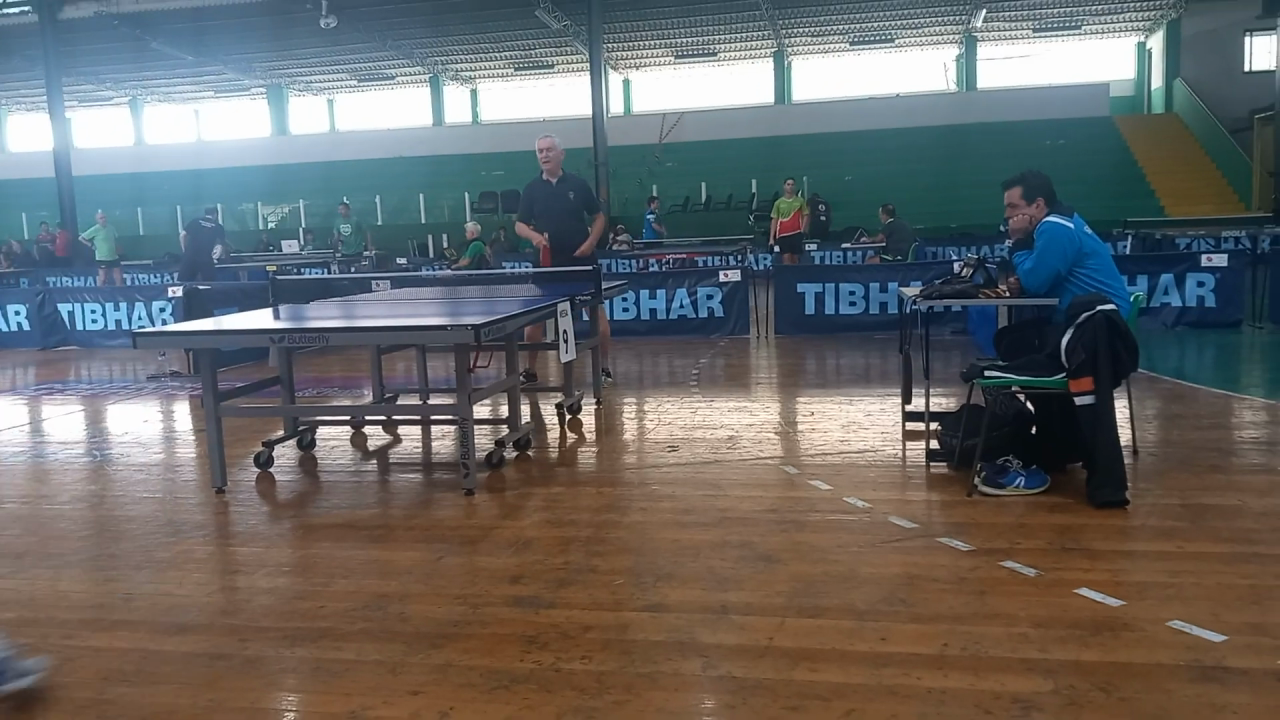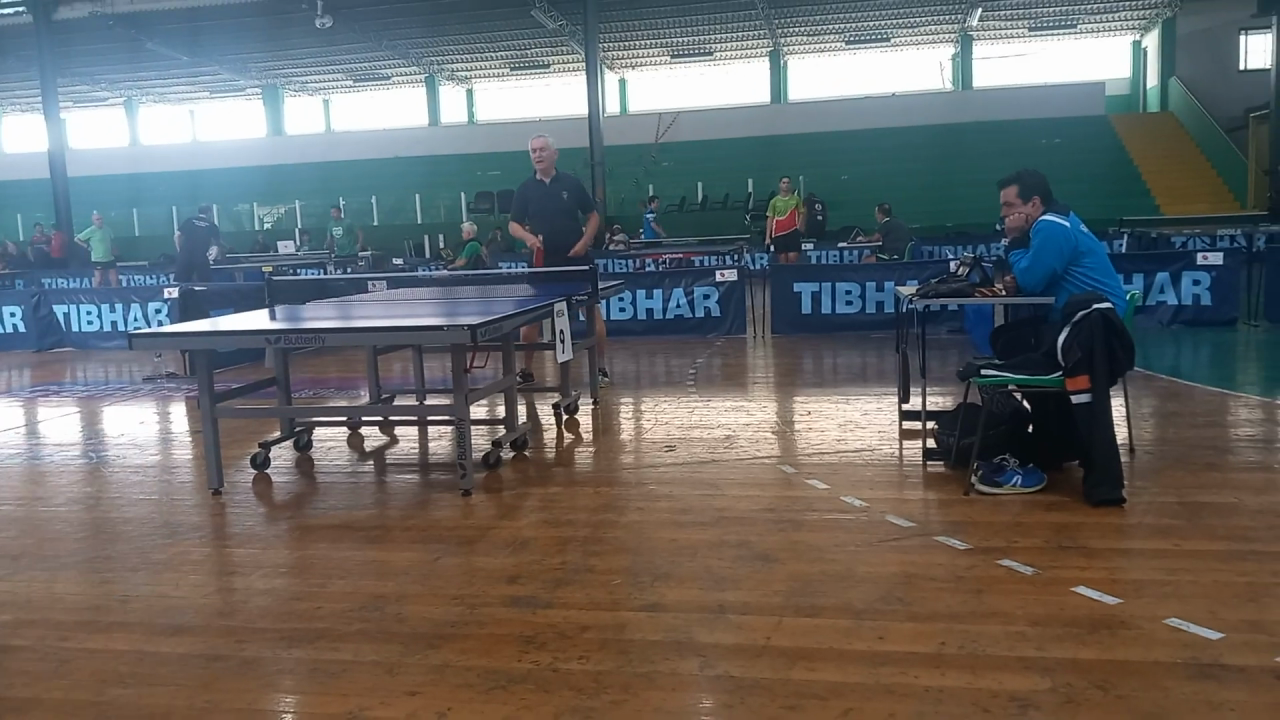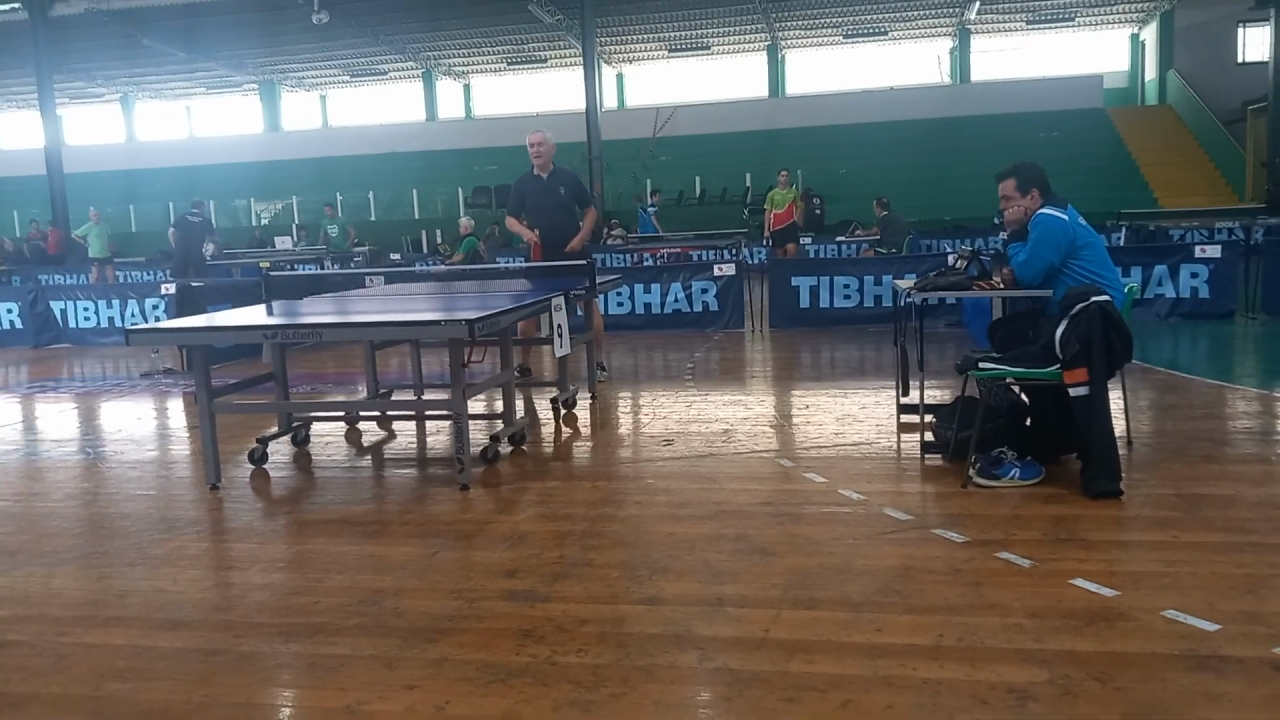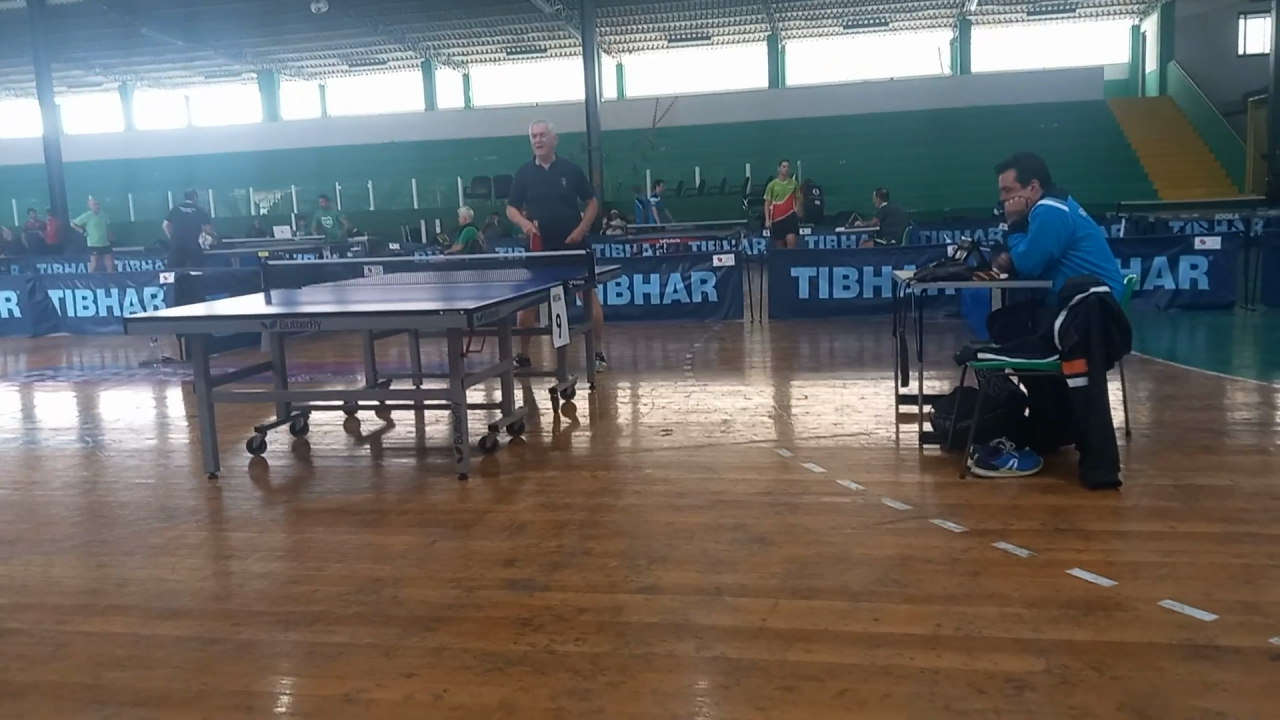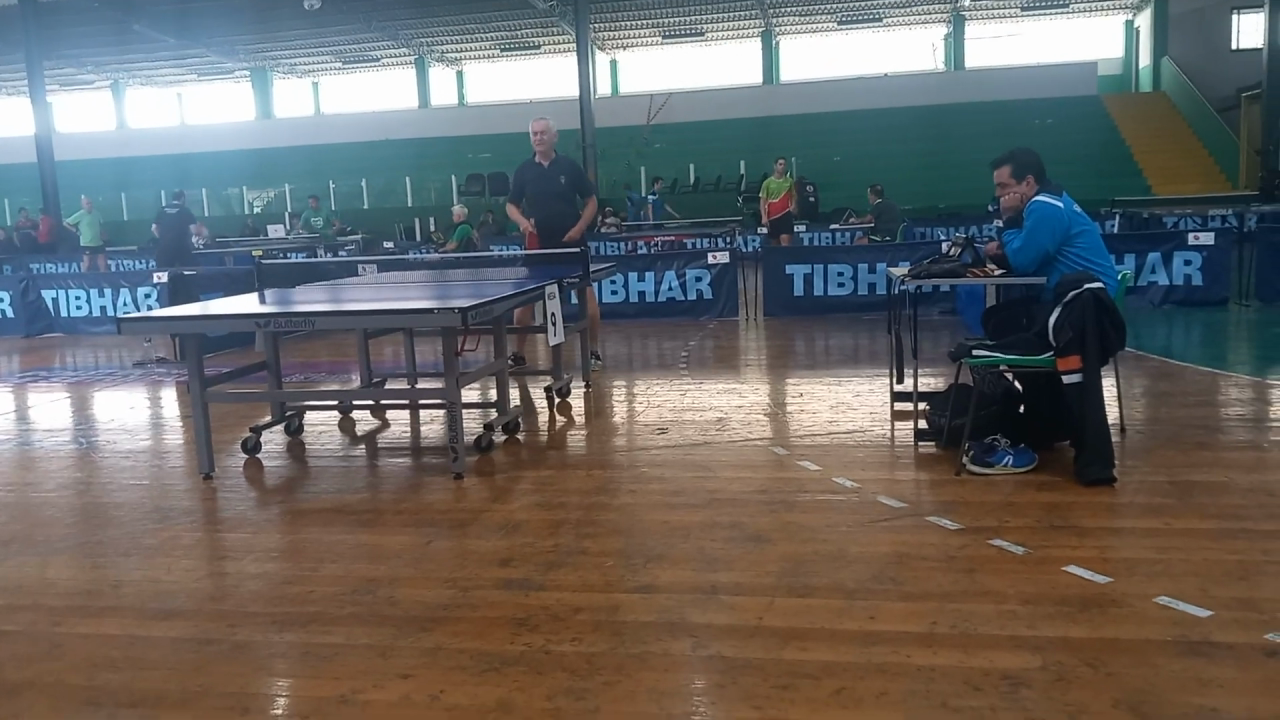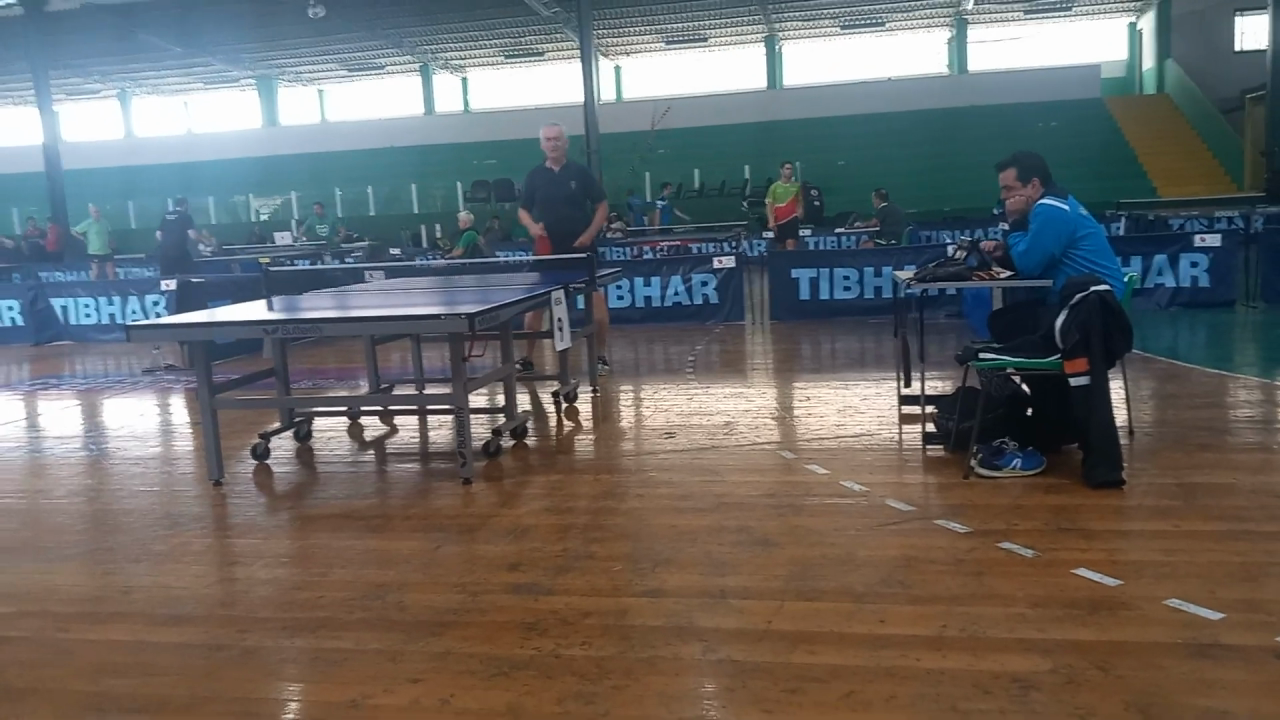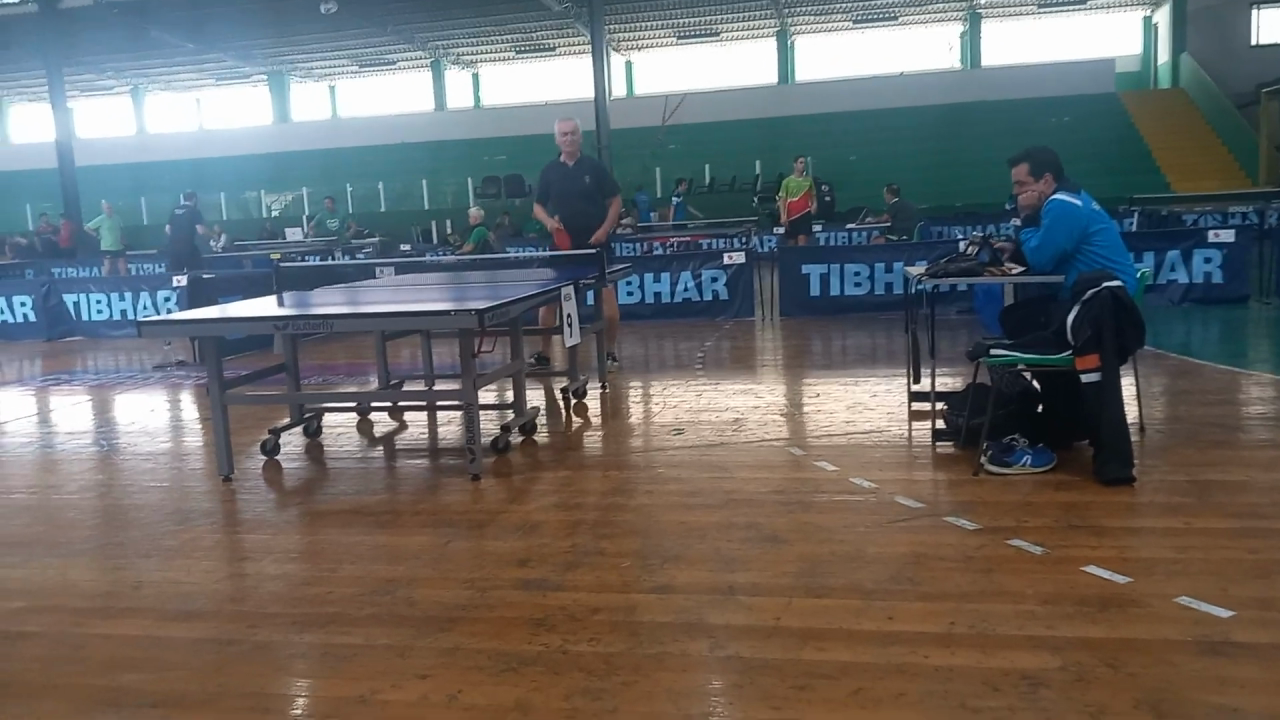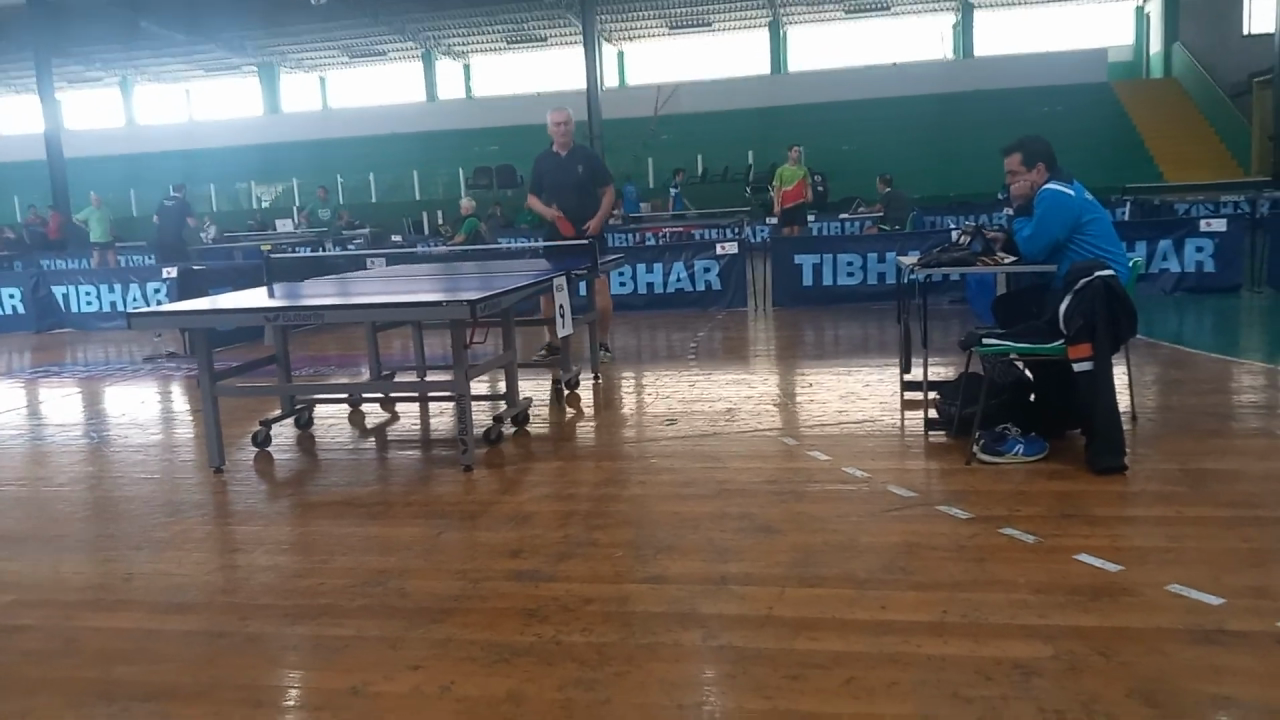
dt=0.1s
person 1, frame 1
left shoulder: (1055, 229)
right shoulder: (1058, 224)
left elbow: (1034, 282)
right elbow: (1039, 280)
left wrist: (1019, 241)
right wrist: (1020, 283)
left knee: (1014, 346)
right knee: (1010, 339)
person 1, frame 2
left shoulder: (1051, 227)
right shoulder: (1054, 223)
left elbow: (1031, 281)
right elbow: (1035, 279)
left wrist: (1016, 240)
right wrist: (1016, 282)
left knee: (1011, 345)
right knee: (1006, 338)
person 1, frame 3
left shoulder: (1050, 220)
right shoulder: (1052, 215)
left elbow: (1029, 274)
right elbow: (1034, 271)
left wrist: (1014, 233)
right wrist: (1014, 273)
left knee: (1009, 338)
right knee: (1005, 331)
person 1, frame 4
left shoulder: (1049, 212)
right shoulder: (1053, 208)
left elbow: (1028, 265)
right elbow: (1032, 263)
left wrist: (1015, 224)
right wrist: (1010, 261)
left knee: (1008, 329)
right knee: (1003, 322)
person 1, frame 5
left shoulder: (1043, 208)
right shoulder: (1049, 204)
left elbow: (1023, 263)
right elbow: (1027, 260)
left wrist: (1011, 222)
right wrist: (1002, 251)
left hip: (1085, 306)
right hip: (1077, 301)
left knee: (1002, 325)
right knee: (997, 319)
person 1, frame 6
left shoulder: (1050, 210)
right shoulder: (1055, 205)
left elbow: (1029, 265)
right elbow: (1032, 258)
left wrist: (1016, 221)
right wrist: (1005, 252)
left knee: (1007, 327)
right knee: (1006, 322)
person 1, frame 7
left shoulder: (1062, 207)
right shoulder: (1067, 201)
left elbow: (1040, 260)
right elbow: (1045, 257)
left wrist: (1028, 219)
right wrist: (1016, 251)
left hip: (1104, 303)
left knee: (1019, 322)
right knee: (1016, 316)
person 1, frame 8
left shoulder: (1054, 195)
right shoulder: (1059, 191)
left elbow: (1033, 251)
right elbow: (1037, 244)
left wrist: (1020, 207)
right wrist: (1007, 239)
left knee: (1011, 313)
right knee: (1012, 308)
right ankle: (1059, 412)
person 2, frame 1
left shoulder: (578, 184)
right shoulder: (531, 189)
left elbow: (599, 217)
right elbow: (520, 225)
left wrist: (590, 242)
right wrist: (534, 236)
left hip: (580, 261)
right hip: (548, 263)
left knee: (597, 312)
left ankle: (604, 369)
right ankle: (530, 371)
person 2, frame 2
left shoulder: (572, 184)
right shoulder: (525, 189)
left elbow: (593, 216)
right elbow: (513, 225)
left wrist: (584, 242)
right wrist: (528, 238)
left hip: (575, 260)
right hip: (542, 263)
left knee: (592, 312)
left ankle: (601, 368)
right ankle: (527, 371)
person 2, frame 3
left shoulder: (569, 179)
right shoulder: (522, 184)
left elbow: (590, 211)
right elbow: (510, 219)
left wrist: (581, 238)
right wrist: (525, 232)
left hip: (573, 255)
right hip: (540, 257)
left ankle: (599, 363)
right ankle: (524, 366)
person 2, frame 4
left shoulder: (571, 169)
right shoulder: (524, 173)
left elbow: (592, 203)
right elbow: (511, 208)
left wrist: (581, 229)
right wrist: (524, 223)
left hip: (572, 245)
right hip: (540, 248)
left knee: (590, 297)
left ankle: (598, 353)
right ankle: (523, 356)
person 2, frame 5
left shoulder: (570, 167)
right shoulder: (523, 171)
left elbow: (591, 201)
right elbow: (511, 205)
left wrist: (579, 228)
right wrist: (522, 222)
left hip: (570, 244)
right hip: (538, 246)
left knee: (587, 296)
left ankle: (594, 352)
right ankle: (518, 354)
person 2, frame 6
left shoulder: (581, 172)
right shoulder: (534, 176)
left elbow: (602, 207)
right elbow: (523, 210)
left wrist: (590, 234)
right wrist: (532, 227)
left hip: (580, 249)
right hip: (548, 251)
left knee: (596, 301)
left ankle: (601, 356)
right ankle: (527, 359)
person 2, frame 7
left shoulder: (595, 167)
right shoulder: (549, 171)
left elbow: (615, 202)
right elbow: (538, 206)
left wrist: (605, 230)
right wrist: (548, 222)
left hip: (594, 244)
left knee: (606, 296)
left ankle: (610, 352)
right ankle: (544, 353)
person 2, frame 8
left shoulder: (588, 156)
right shoulder: (542, 161)
left elbow: (608, 191)
right elbow: (532, 197)
left wrist: (599, 219)
right wrist: (546, 212)
left hip: (588, 234)
right hip: (557, 235)
left knee: (600, 287)
left ankle: (603, 343)
right ankle: (552, 343)
